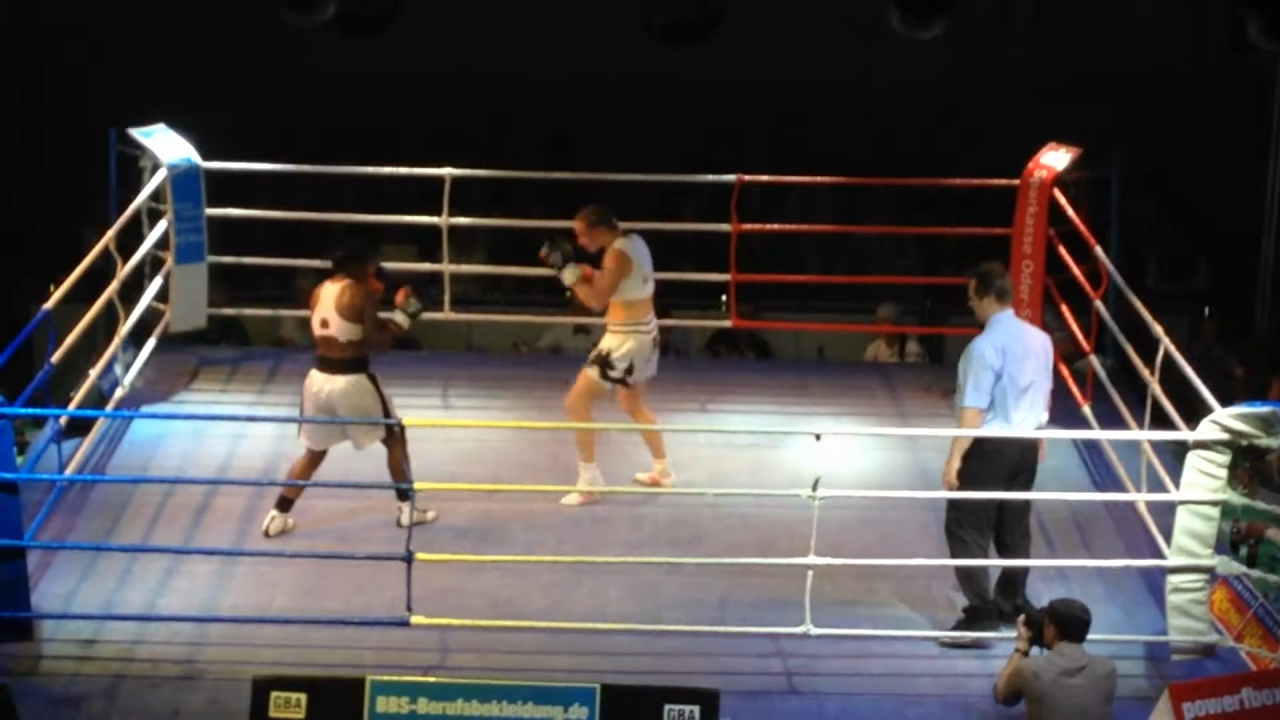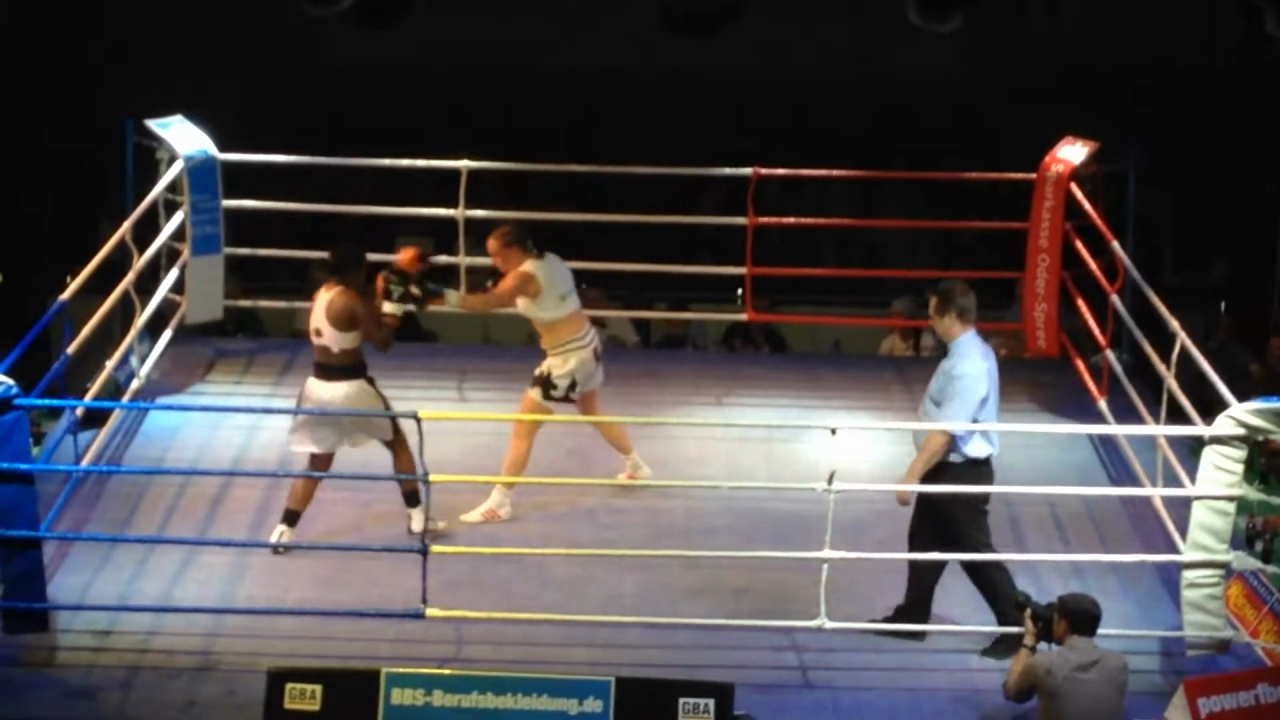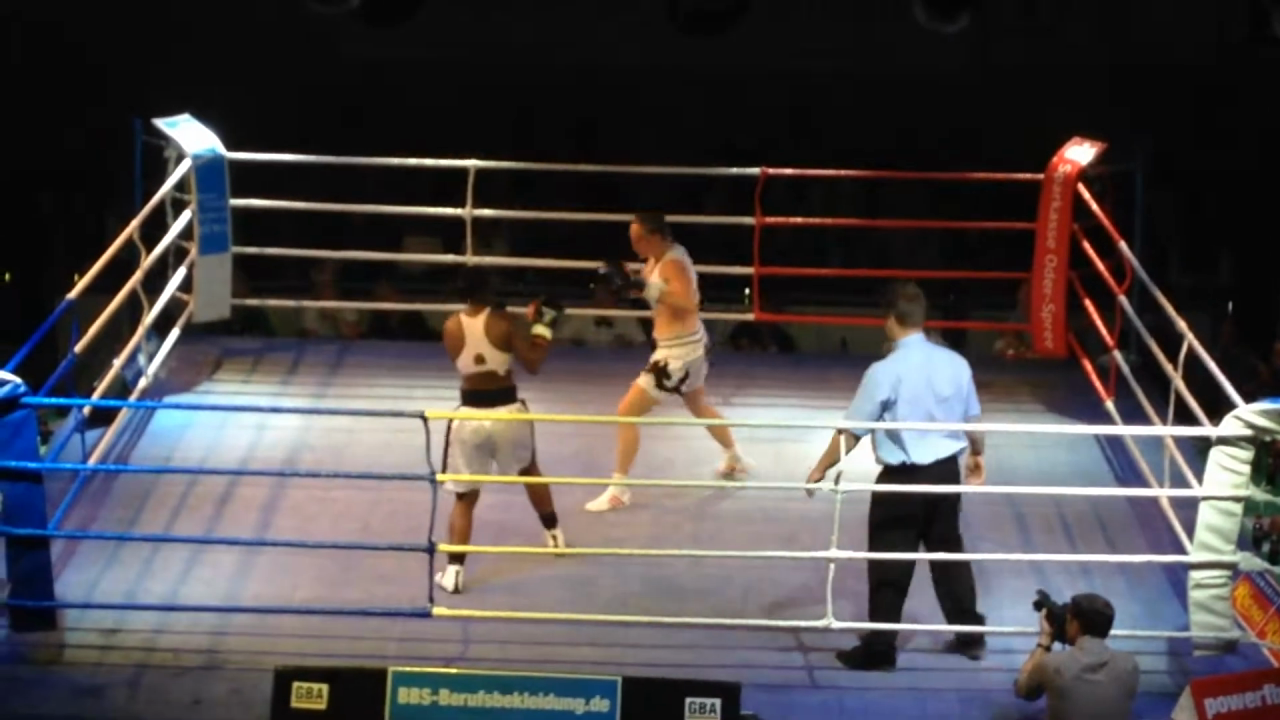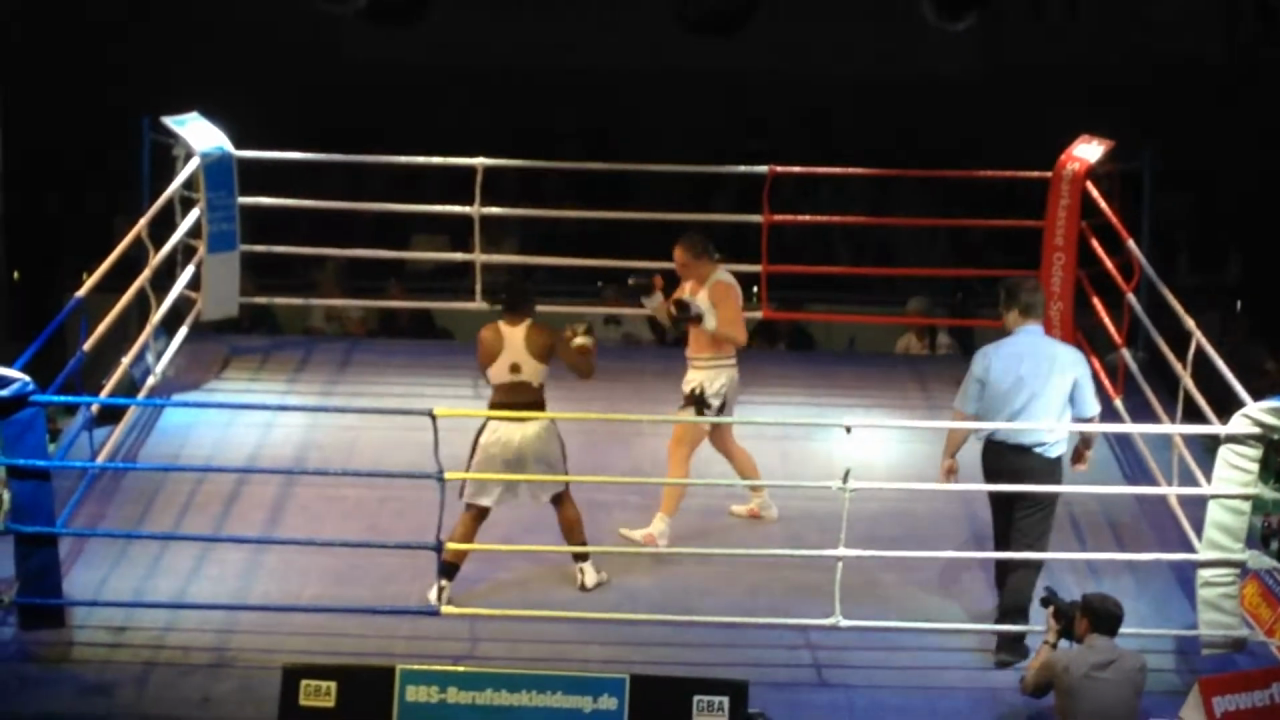
dt=1s
person 1, frame 1
left shoulder: (986, 344)
right shoulder: (1039, 339)
left elbow: (974, 408)
right elbow: (1044, 394)
left wrist: (954, 456)
left hip: (989, 447)
right hip: (1026, 444)
left knee: (965, 529)
right knee: (1015, 527)
left ankle: (979, 614)
right ankle: (1012, 605)
person 1, frame 2
left shoulder: (966, 368)
right shoulder: (971, 353)
left elbow: (944, 433)
left wrist: (911, 476)
left hip: (962, 472)
right hip: (951, 468)
left knee: (975, 551)
right knee: (923, 542)
left ankle: (1015, 626)
right ankle: (912, 616)
person 1, frame 3
left shoulder: (884, 371)
right shoulder: (955, 362)
left elbow: (850, 432)
right elbow: (972, 420)
left wrist: (819, 468)
right wrist: (977, 455)
left hip: (901, 479)
right hip: (945, 473)
left knee: (888, 565)
right knee: (949, 554)
left ankle: (880, 649)
right ankle: (969, 634)
person 1, frame 4
left shoulder: (988, 356)
right shoulder: (1070, 357)
left elbow: (965, 414)
right elbow: (1087, 417)
left wrist: (949, 456)
right wrist: (1084, 447)
left hip: (997, 456)
right hip: (1041, 463)
left knee: (1005, 535)
right knee: (1027, 547)
left ankle: (1010, 609)
right ankle: (1009, 638)
person 2, frame 1
left shoulder: (319, 291)
right shoulder: (359, 293)
right elbow: (377, 344)
right wrist: (403, 314)
left hip: (318, 379)
right hip: (352, 381)
left knee: (313, 453)
right knee: (395, 439)
left ankle: (277, 517)
right ankle: (408, 509)
person 2, frame 2
left shoulder: (321, 294)
right shoulder: (352, 298)
right elbow: (382, 342)
left wrist: (395, 280)
right wrist: (392, 302)
left hip: (318, 387)
right hip: (352, 388)
left knee: (317, 464)
right knee: (398, 443)
left ankle: (283, 531)
right ankle: (416, 517)
person 2, frame 3
left shoulder: (451, 326)
right shoulder: (504, 321)
right elbow: (533, 365)
right wrist: (544, 327)
left hip: (471, 416)
right hip: (508, 412)
left knee: (465, 498)
right knee: (529, 470)
left ankle: (454, 572)
right ankle: (554, 536)
person 2, frame 4
left shoulder: (487, 335)
right shoulder: (545, 335)
right elbow: (586, 370)
right wrist: (582, 339)
left hip: (498, 430)
right hip: (537, 429)
left knee: (474, 513)
right knee: (561, 499)
left ankle: (443, 585)
right ankle: (586, 570)
person 3, frame 1
left shoulder: (617, 253)
right shoulder: (632, 242)
left elbow: (596, 302)
left wrist: (565, 269)
right wrist: (587, 275)
left hip: (627, 340)
right hip: (644, 335)
left knee: (576, 401)
right knee: (634, 405)
left ankle: (590, 480)
right ankle: (662, 471)
person 3, frame 2
left shoulder: (523, 276)
right shoulder: (551, 261)
left elbow: (487, 303)
left wrist: (445, 296)
right wrist: (505, 296)
left hip: (566, 358)
right hip: (587, 345)
left knee: (524, 429)
right knee: (590, 410)
left ankle: (499, 503)
right ankle: (635, 466)
person 3, frame 3
left shoulder: (674, 263)
right shoulder: (657, 257)
left elbow: (690, 303)
right elbow: (641, 286)
left wrist: (651, 290)
right wrist: (619, 279)
left hip: (678, 352)
right hip: (678, 346)
left knee: (627, 414)
right knee: (699, 405)
left ankle: (618, 491)
right ankle: (735, 460)
person 3, frame 4
left shoulder: (723, 286)
right shoulder: (691, 281)
left elbow: (738, 337)
right elbow: (669, 318)
left wrist: (703, 318)
right wrist: (654, 297)
left hip: (712, 376)
right hip: (703, 373)
left knee: (679, 450)
right knee: (724, 441)
left ankle: (659, 530)
right ankle: (762, 504)
